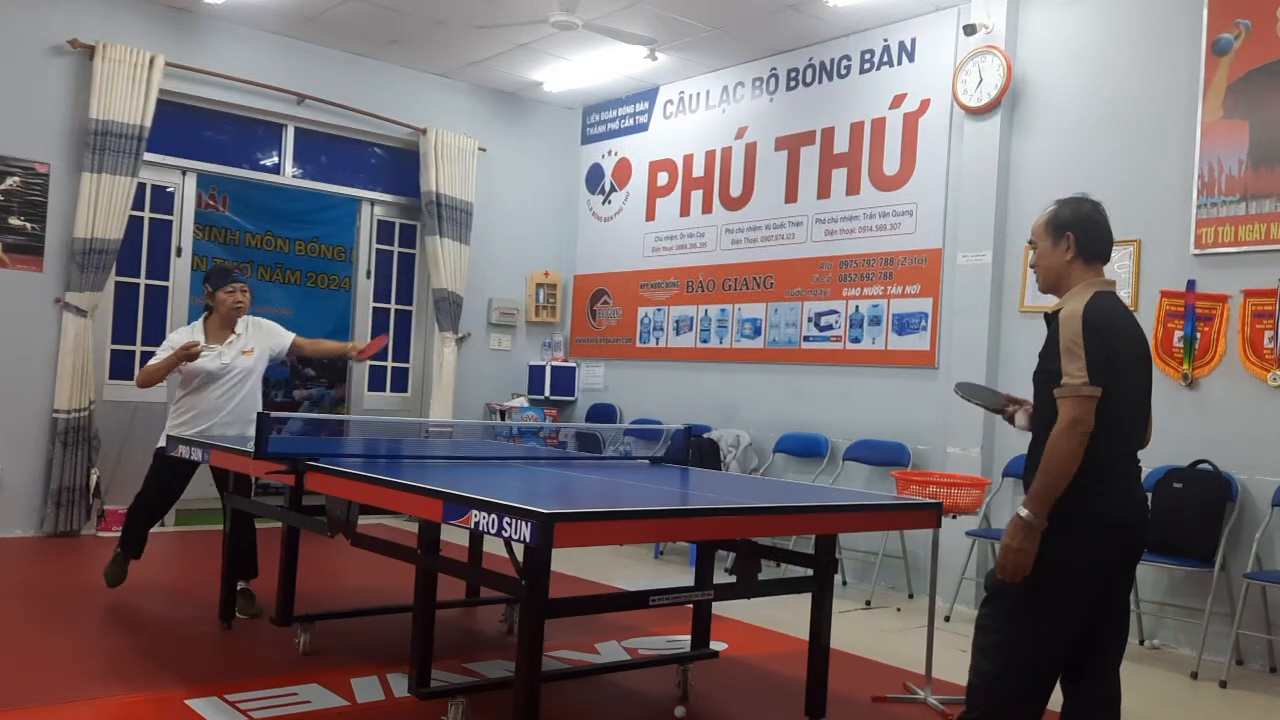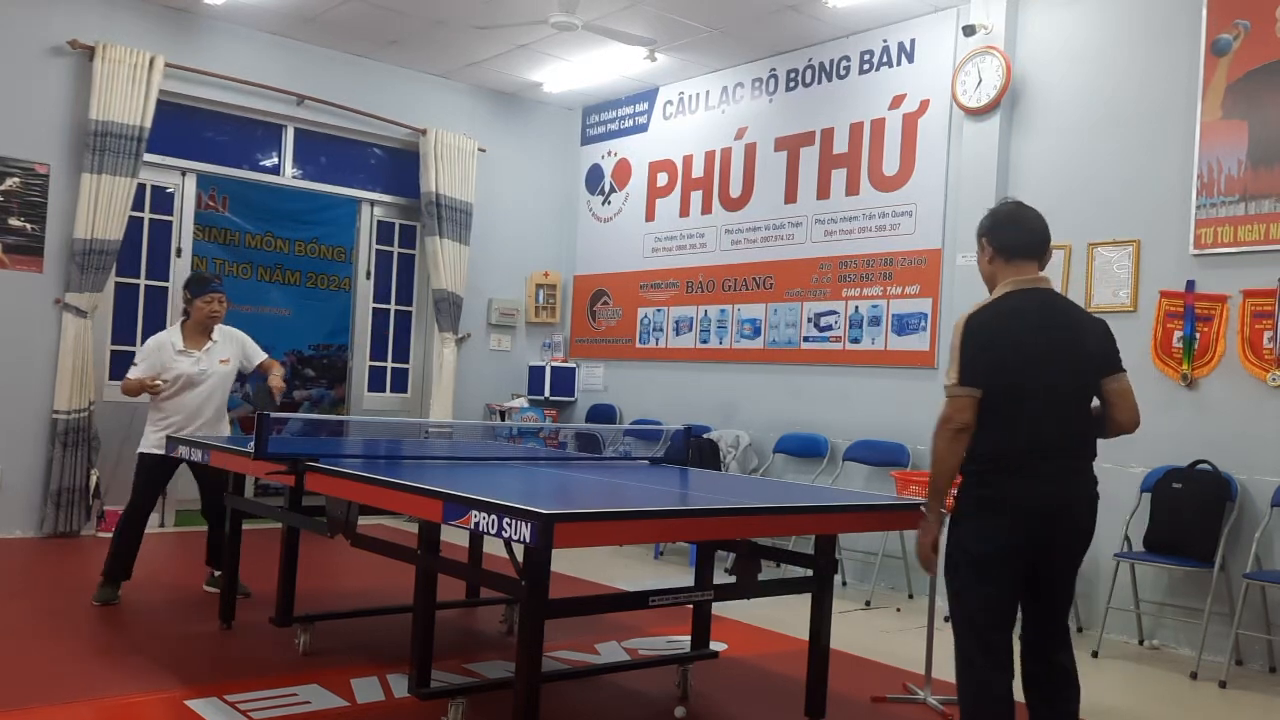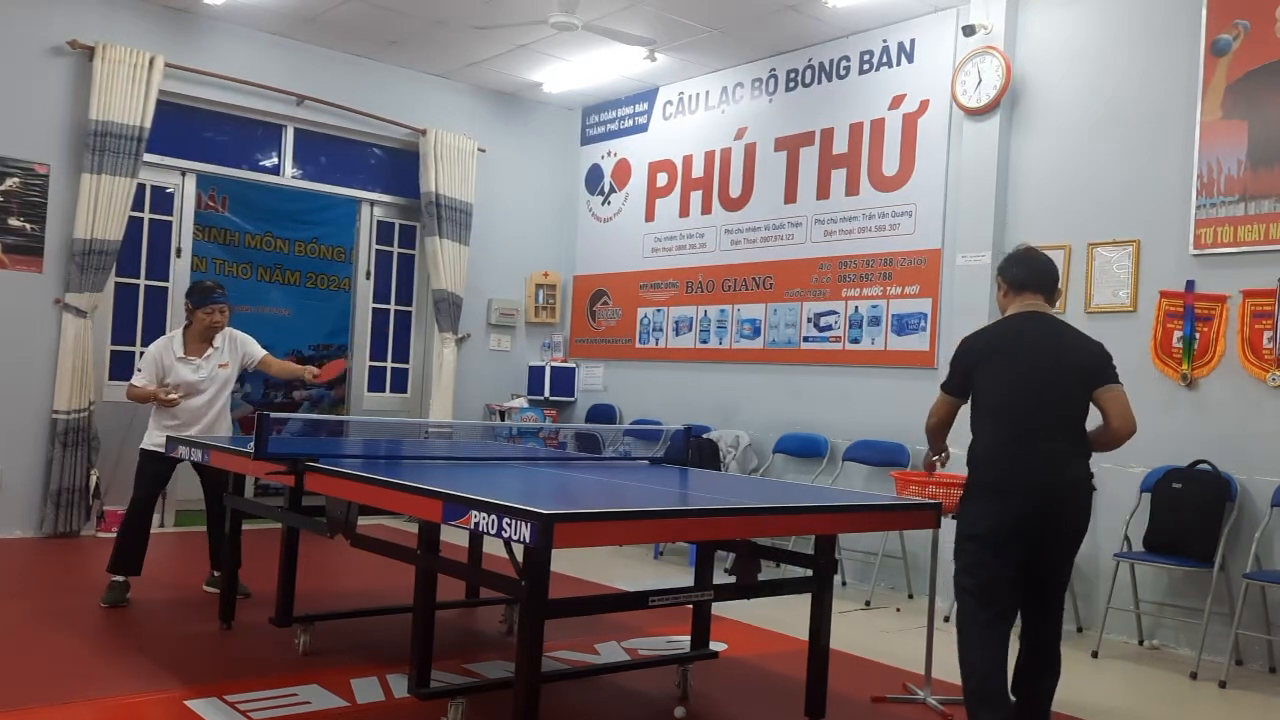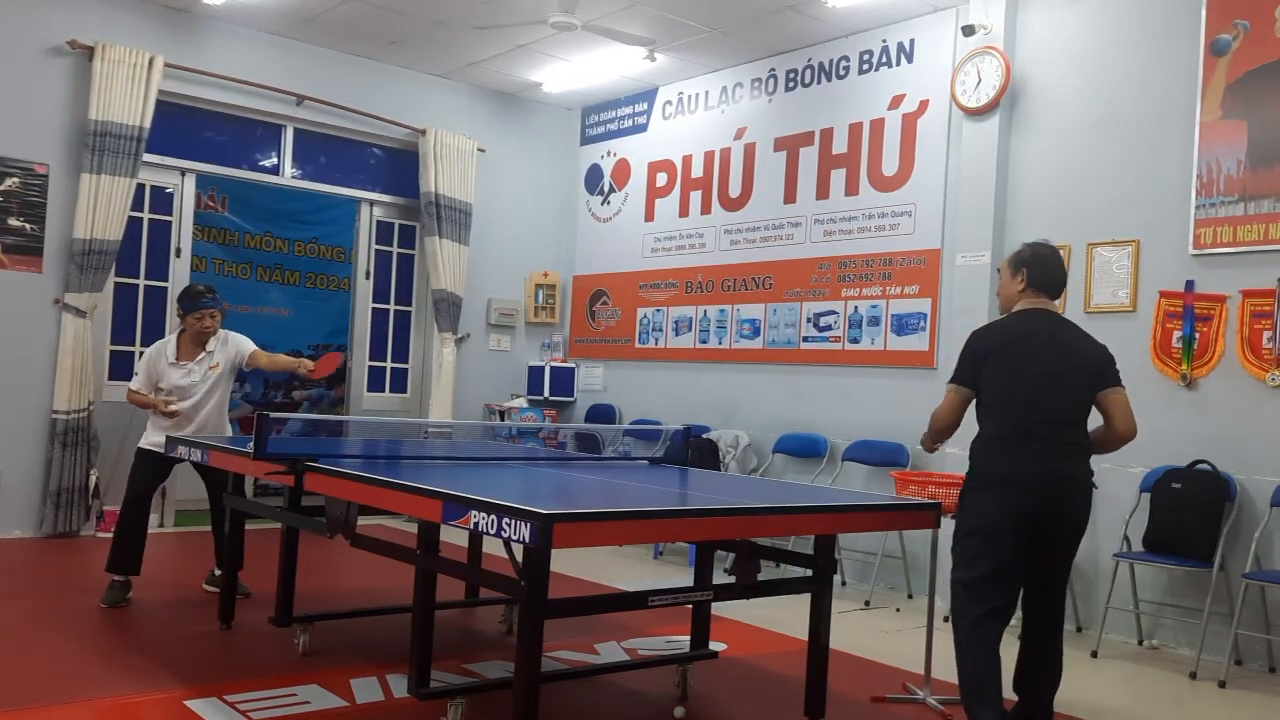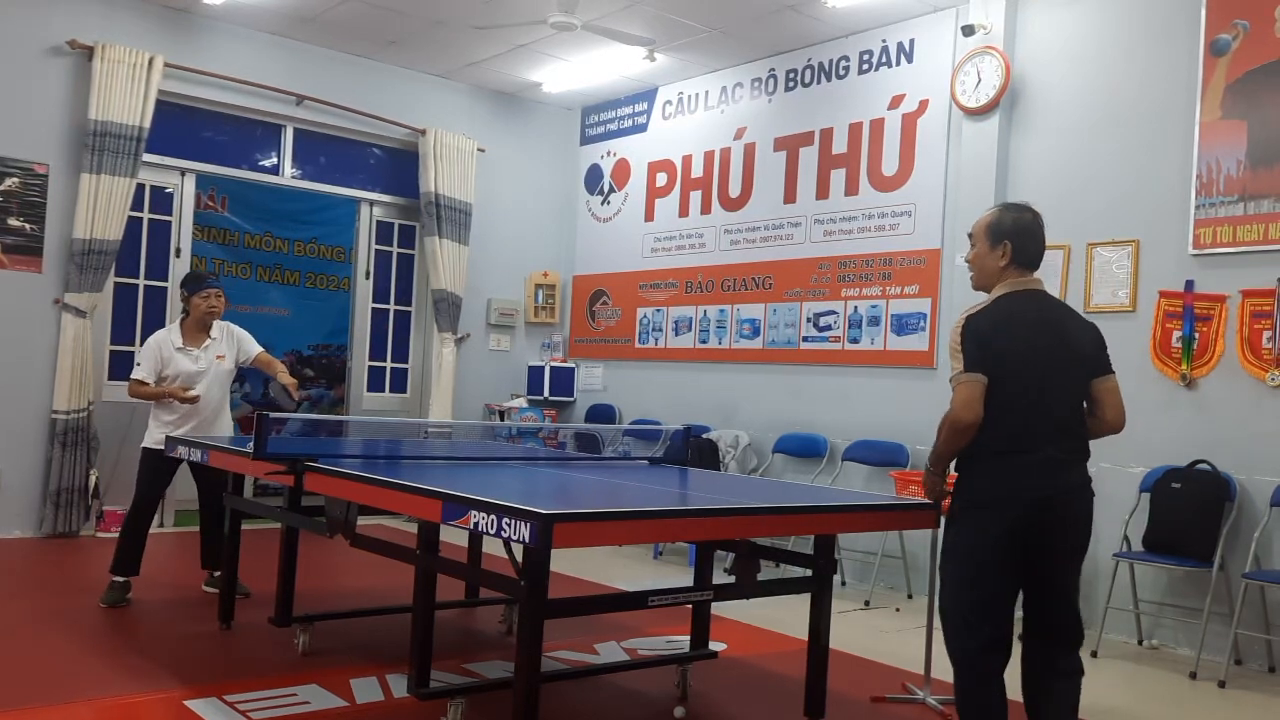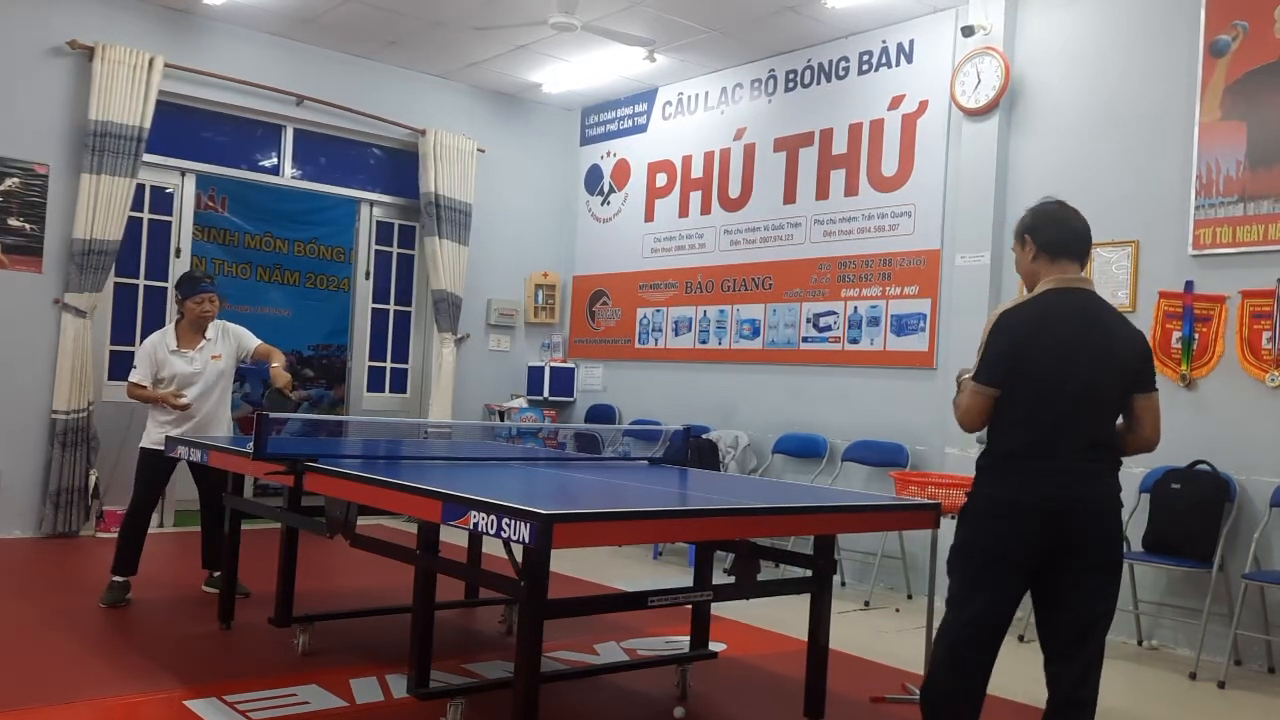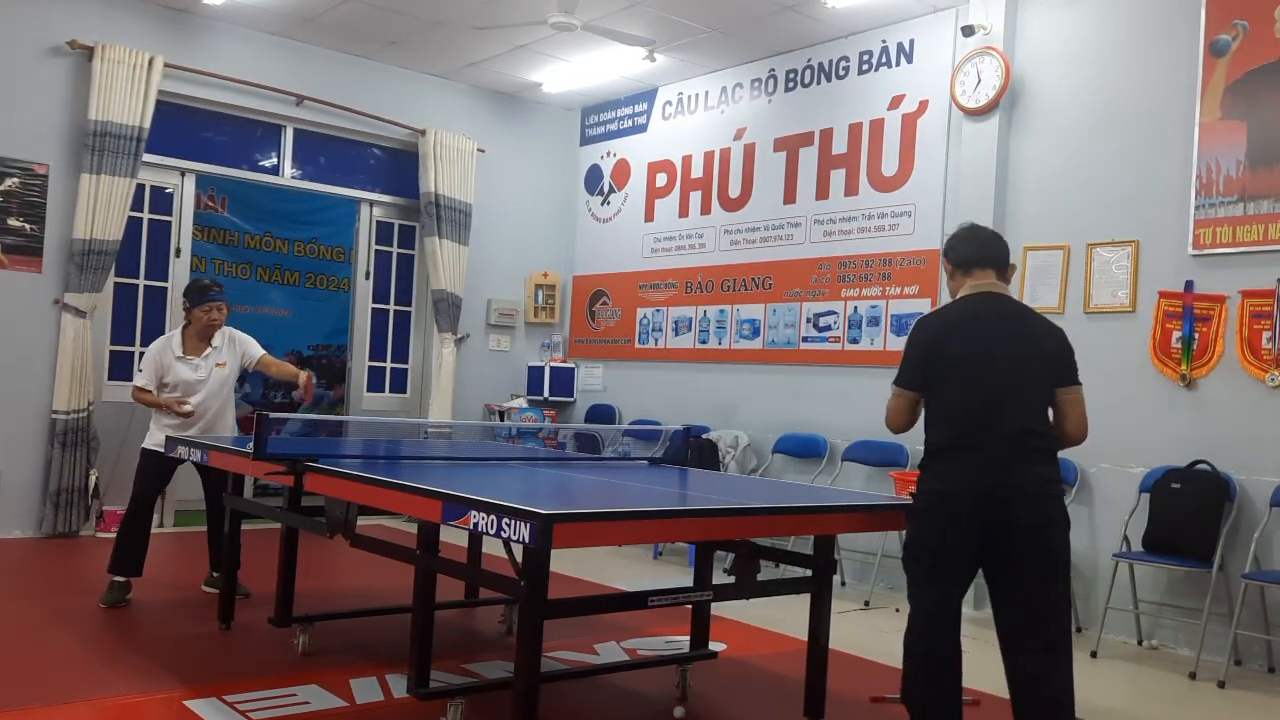
dt=0.7s
person 1, frame 1
left shoulder: (1078, 316)
right shoulder: (1126, 322)
left elbow: (1076, 426)
left wrist: (1027, 518)
right wrist: (1042, 416)
left hip: (1075, 522)
right hip: (1120, 518)
left knee: (1006, 664)
right knee: (1092, 669)
person 1, frame 2
left shoulder: (981, 325)
right shoulder: (1090, 327)
left elbow: (957, 427)
right elbow: (1124, 418)
left wrist: (931, 514)
left hip: (993, 509)
right hip: (1069, 506)
left knee: (984, 650)
right knee: (1050, 642)
person 1, frame 3
left shoulder: (979, 343)
right shoulder: (1086, 348)
left elbow: (937, 421)
right elbow: (1121, 426)
left wrist: (937, 451)
left hip: (995, 496)
right hip: (1065, 499)
left knee: (984, 619)
right knee: (1044, 617)
person 1, frame 4
left shoulder: (989, 338)
right shoulder: (1091, 349)
left elbow: (946, 419)
right elbow: (1123, 429)
left wrist: (930, 439)
left hip: (998, 489)
right hip: (1066, 493)
left knee: (978, 612)
right knee: (1045, 612)
person 1, frame 5
left shoulder: (979, 324)
right shoulder: (1081, 328)
left elbow: (965, 416)
right elbow: (1110, 417)
left wrist: (936, 466)
left hip: (992, 499)
right hip: (1066, 498)
left knee: (976, 635)
right knee: (1057, 639)
person 1, frame 6
left shoulder: (1015, 321)
right shoulder: (1127, 335)
left elbow: (972, 418)
right elbow: (1144, 436)
left wrist: (966, 387)
left hip: (1008, 505)
right hip: (1090, 511)
left knee: (965, 641)
right knee: (1076, 656)
person 1, frame 7
left shoulder: (933, 328)
right shoulder: (1048, 333)
left elbow: (899, 419)
right elbow: (1073, 428)
left hip: (951, 496)
right hip: (1031, 498)
left knee: (932, 629)
right knee: (1039, 642)
person 2, frame 1
left shoulder: (261, 331)
right shoulder: (184, 337)
left elbow: (308, 346)
right elbow: (143, 380)
left wrist: (349, 349)
right wrist: (177, 358)
left hip: (236, 441)
right hip: (183, 437)
left knee: (241, 513)
right knee: (150, 503)
left ankle: (241, 585)
right ankle: (123, 554)
person 2, frame 2
left shoulder: (234, 340)
right shoulder: (159, 344)
left elbow: (270, 365)
right elbow: (127, 387)
left wrist: (276, 376)
right wrist: (143, 385)
left hip: (212, 441)
right hip: (162, 441)
left knee: (221, 509)
right knee: (138, 508)
left ankle: (218, 573)
right ankle: (112, 578)
person 2, frame 3
left shoulder: (235, 341)
right shoulder: (162, 348)
left elbow: (272, 365)
right elbow: (134, 391)
left wrist: (304, 371)
right wrist: (156, 395)
left hip: (214, 441)
right hip: (164, 440)
left knee: (224, 506)
right knee: (141, 505)
left ankle: (220, 573)
right ankle: (119, 578)
person 2, frame 4
left shoulder: (230, 343)
right shoulder: (157, 353)
left elbow: (264, 359)
right elbow: (134, 394)
left wrist: (297, 364)
right wrist: (155, 404)
right hip: (161, 441)
left knee: (228, 505)
right knee: (135, 501)
left ankle: (221, 573)
right ankle: (120, 578)
person 2, frame 5
left shoulder: (232, 335)
right shoulder: (160, 341)
left elbow: (265, 361)
right elbow: (135, 388)
left wrist: (282, 373)
right wrist: (170, 393)
left hip: (214, 439)
right hip: (165, 438)
left knee: (217, 506)
right knee: (143, 505)
left ankle: (217, 573)
right ankle: (121, 578)
person 2, frame 6
left shoulder: (230, 334)
right shoulder: (155, 343)
left elbow: (271, 352)
right elbow: (134, 389)
left wrist: (277, 367)
right wrist: (162, 397)
left hip: (213, 438)
right hip: (163, 438)
left knee: (219, 505)
right knee: (141, 504)
left ankle: (217, 573)
right ankle: (120, 579)
person 2, frame 7
left shoulder: (235, 341)
right shoulder: (161, 348)
left elbow: (272, 366)
right elbow: (139, 392)
left wrist: (298, 374)
right wrist: (165, 403)
right hip: (166, 440)
left knee: (225, 505)
right knee: (140, 503)
left ankle: (218, 573)
right ankle: (120, 579)
